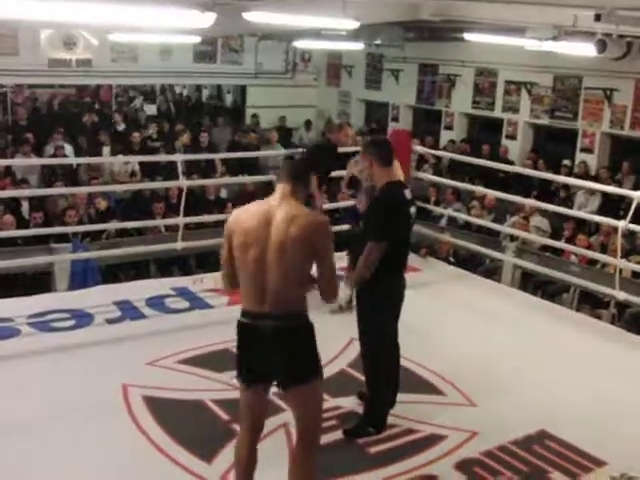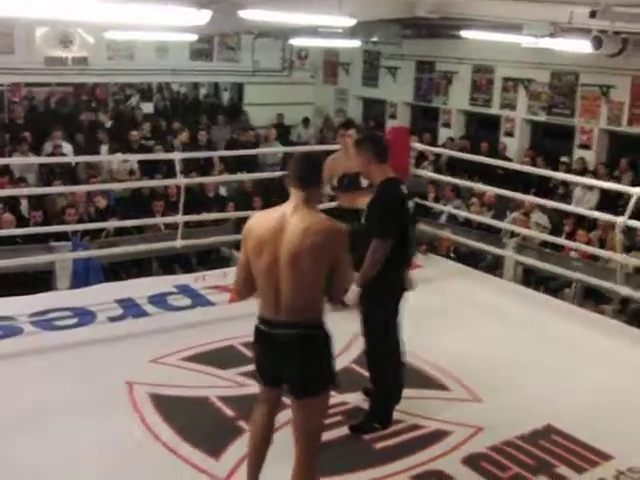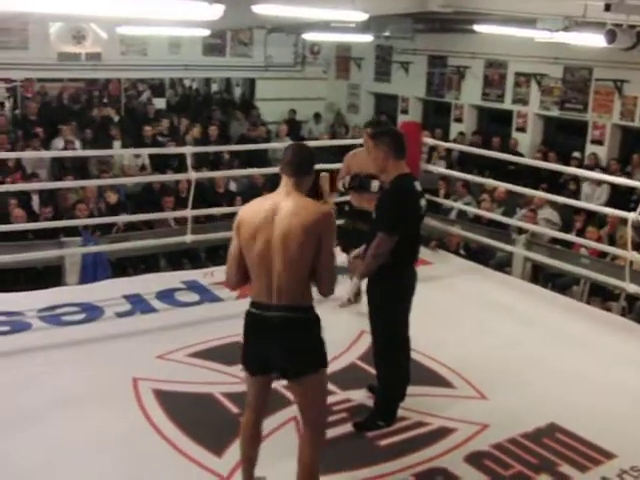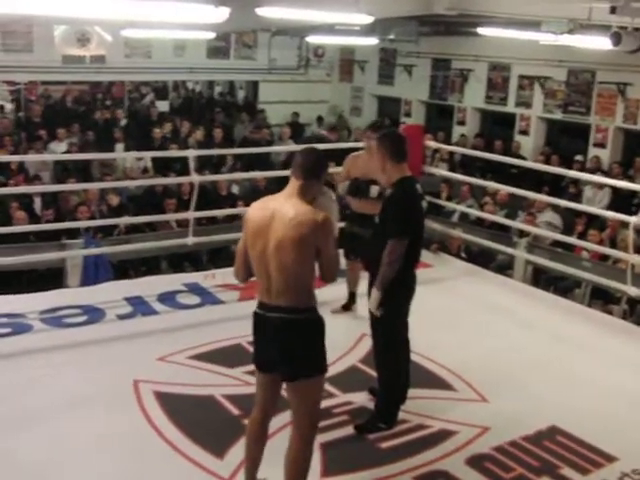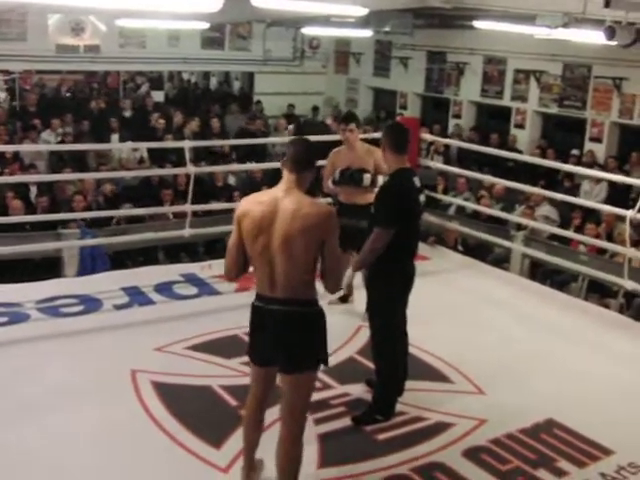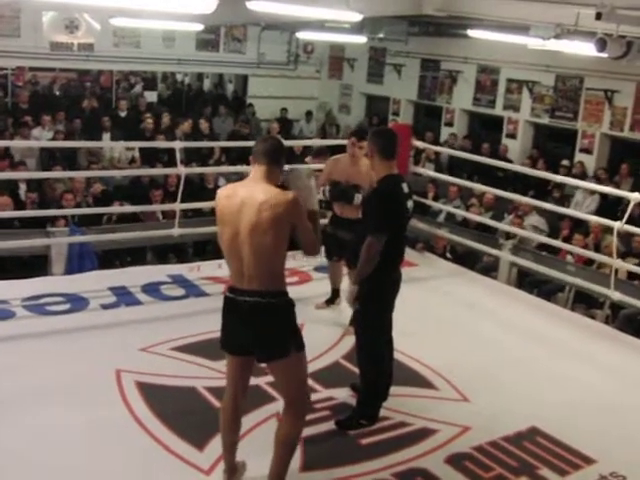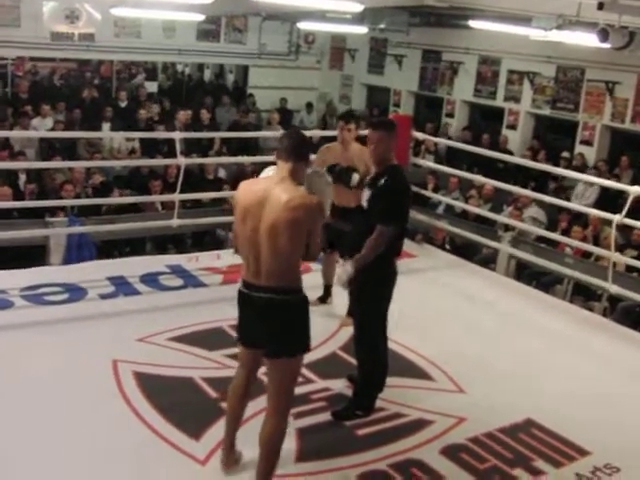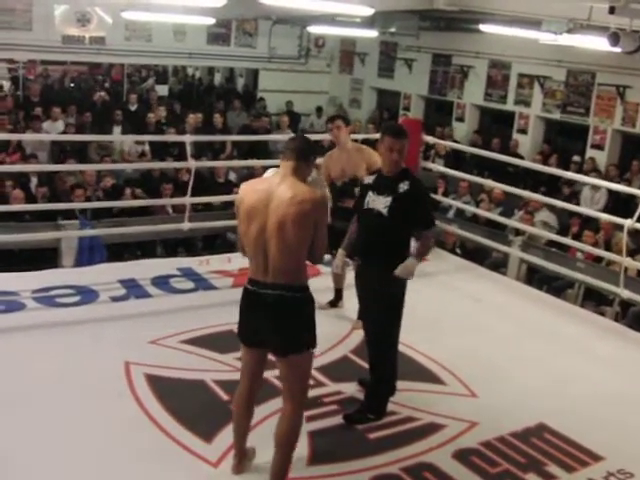
dt=0.5s
person 1, frame 1
left shoulder: (237, 218)
right shoulder: (315, 224)
left elbow: (228, 282)
right elbow: (329, 294)
left hip: (249, 331)
right hip: (291, 333)
left knee: (250, 426)
right knee: (308, 432)
person 1, frame 2
left shoulder: (254, 224)
right shoulder: (332, 231)
left elbow: (240, 290)
right elbow: (336, 295)
left hip: (266, 335)
right hip: (307, 340)
left knee: (266, 404)
right knee: (307, 444)
person 1, frame 3
left shoulder: (247, 212)
right shoulder: (321, 216)
left elbow: (233, 280)
right elbow: (326, 288)
left hip: (257, 320)
right hip: (297, 324)
left knee: (254, 409)
right knee: (315, 422)
person 1, frame 4
left shoulder: (254, 210)
right shoulder: (317, 219)
left elbow: (241, 273)
right elbow: (329, 275)
left hip: (263, 319)
right hip: (299, 324)
left knee: (262, 407)
right knee: (304, 425)
person 1, frame 5
left shoulder: (246, 206)
right shoulder: (321, 215)
left elbow: (231, 272)
right elbow: (332, 285)
right wrist: (339, 260)
left hip: (262, 313)
right hip: (301, 318)
left knee: (257, 394)
right knee: (293, 418)
person 1, frame 6
left shoulder: (223, 195)
right shoulder: (287, 200)
right elbow: (312, 248)
right wrist: (309, 205)
left hip: (234, 303)
right hip: (271, 308)
left knee: (234, 393)
right knee: (296, 403)
person 1, frame 7
left shoulder: (244, 189)
right shoulder: (309, 204)
right elbow: (310, 255)
left hip: (248, 296)
right hip: (284, 304)
left knee: (245, 374)
right knee: (279, 403)
person 1, frame 8
left shoulder: (246, 190)
right shoulder: (313, 198)
right elbow: (316, 256)
left hip: (253, 295)
right hip: (291, 301)
left knee: (248, 381)
right knee: (294, 400)
person 2, frame 1
left shoulder: (383, 200)
right shoulder: (403, 191)
left elbow: (373, 250)
left wrist: (351, 283)
left hip: (377, 286)
right hip: (393, 280)
left knee: (374, 348)
right knee: (387, 341)
left ankle: (375, 417)
right ankle: (385, 395)
person 2, frame 2
left shoulder: (383, 197)
right shoulder: (398, 188)
left elbow: (379, 248)
left wrist: (358, 284)
left hip: (380, 282)
right hip: (393, 277)
left knee: (378, 343)
right knee: (388, 337)
left ankle: (380, 413)
right ankle: (391, 390)
person 2, frame 3
left shoulder: (395, 193)
right shoulder: (411, 184)
left elbow: (384, 244)
left wrist: (358, 276)
right wrist: (363, 250)
left hip: (388, 279)
right hip: (403, 273)
left knee: (385, 342)
right knee: (397, 335)
left ankle: (385, 410)
right ankle: (395, 388)
person 2, frame 4
left shoulder: (400, 197)
right shoulder: (410, 187)
left elbow: (394, 249)
left wrist: (377, 289)
left hip: (392, 282)
right hip: (402, 278)
left knee: (386, 344)
right knee: (397, 338)
left ankle: (386, 413)
right ankle: (397, 390)
person 2, frame 5
left shoulder: (393, 188)
right shoulder: (413, 181)
left elbow: (379, 239)
left wrist: (352, 269)
left hip: (387, 273)
right hip: (403, 267)
left knee: (384, 336)
right knee: (396, 330)
left ankle: (383, 405)
right ankle: (394, 383)
person 2, frame 6
left shoulder: (380, 194)
right shoulder: (402, 186)
left elbow: (373, 246)
left wrist: (355, 283)
left hip: (375, 279)
right hip: (390, 273)
left knee: (369, 341)
right knee: (381, 335)
left ankle: (367, 409)
right ankle: (379, 388)
person 2, frame 7
left shoulder: (395, 183)
right shoulder: (378, 177)
left elbow: (384, 234)
left wrist: (352, 264)
right wrist: (352, 261)
left hip: (376, 269)
right hip: (365, 266)
left knee: (368, 331)
right knee: (371, 327)
left ankle: (364, 399)
right ankle: (373, 378)
person 2, frame 8
left shoulder: (413, 188)
right shoulder: (370, 179)
left elbow: (427, 235)
left wrist: (414, 260)
right wrist: (344, 251)
left hip: (389, 272)
right hip: (364, 266)
left knee: (383, 335)
right knee: (372, 331)
left ankle: (376, 402)
right ankle: (383, 381)
person 3, frame 1
left shoulder: (391, 165)
right shoulder: (356, 162)
right elbow: (345, 187)
right wrist: (353, 182)
right hip: (360, 215)
right knee: (353, 259)
right ankle: (348, 301)
person 3, frame 2
right shoulder: (332, 161)
right elbow: (324, 187)
left wrist: (365, 182)
right wrist: (333, 187)
right hip: (343, 213)
left knee: (366, 257)
person 3, frame 3
right shoulder: (352, 156)
right elbow: (340, 182)
left wrist: (379, 187)
right wrist: (344, 184)
right hip: (355, 213)
right knee: (353, 255)
right ankle: (356, 292)
person 3, frame 4
right shoulder: (352, 160)
right elbow: (341, 186)
left wrist: (380, 193)
right wrist: (347, 189)
left hip: (377, 220)
right hip: (354, 217)
right knee: (352, 261)
right ankle: (350, 300)
person 3, frame 5
left shoulder: (372, 153)
right shoulder: (335, 155)
right elbow: (326, 186)
left wrist: (370, 180)
right wrist: (337, 180)
left hip: (367, 211)
right hip: (344, 210)
right knee: (346, 254)
right ankle: (347, 292)
person 3, frame 6
left shoulder: (371, 170)
right shoulder: (334, 162)
right elbow: (320, 188)
left wrist: (358, 198)
right wrist: (329, 192)
left hip: (358, 224)
right hip: (336, 219)
left knee: (355, 270)
right knee: (333, 260)
right ankle: (334, 296)
person 3, frame 7
left shoulder: (365, 155)
right shoulder: (326, 151)
left wrist: (354, 179)
right wrist: (327, 176)
left hip: (353, 213)
right hip: (330, 210)
right knee: (328, 254)
left ankle: (353, 308)
right ankle: (326, 294)
person 3, frame 8
left shoulder: (365, 153)
right shoulder: (329, 158)
left wrist: (358, 190)
right wrist: (333, 191)
right hip: (338, 212)
right knee: (336, 256)
right ankle: (337, 298)
